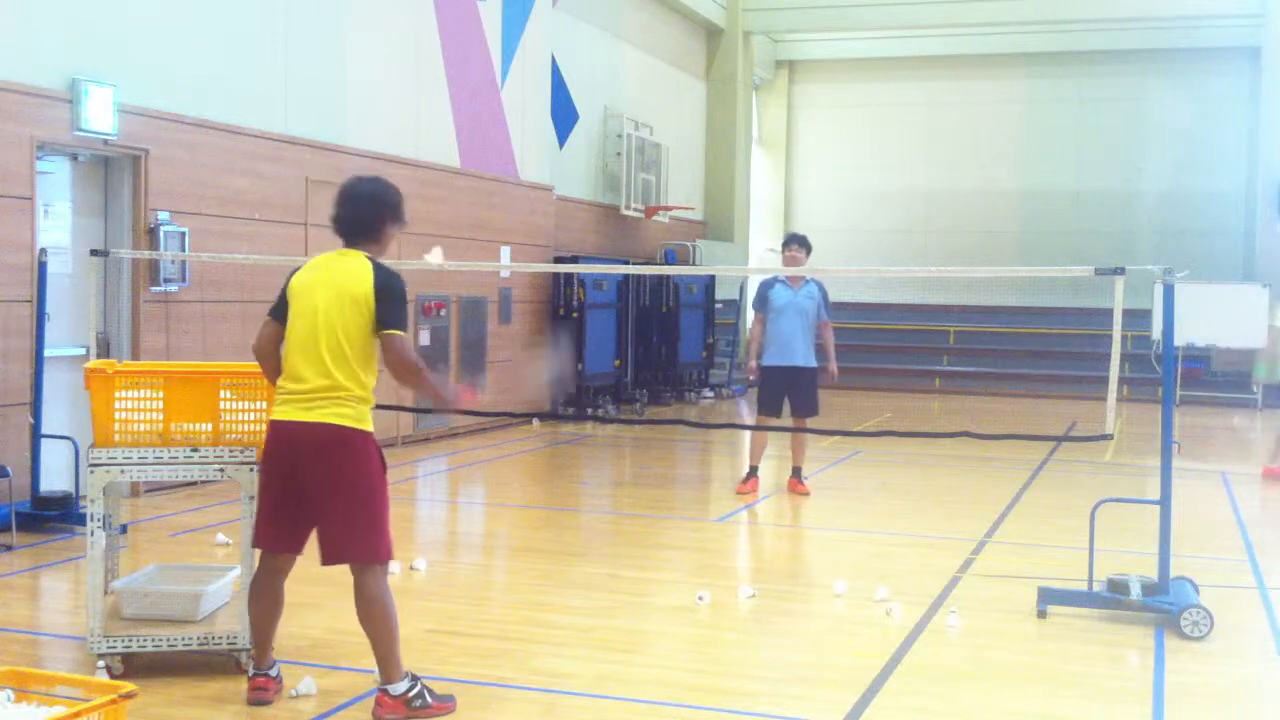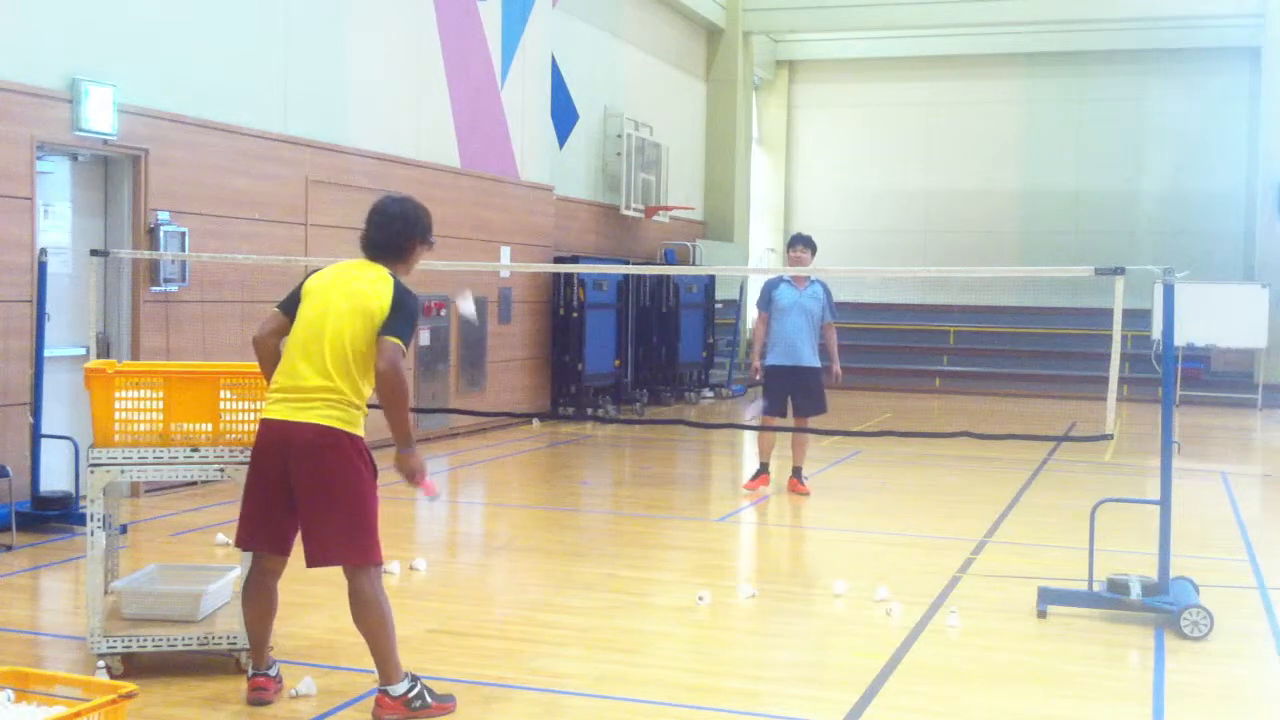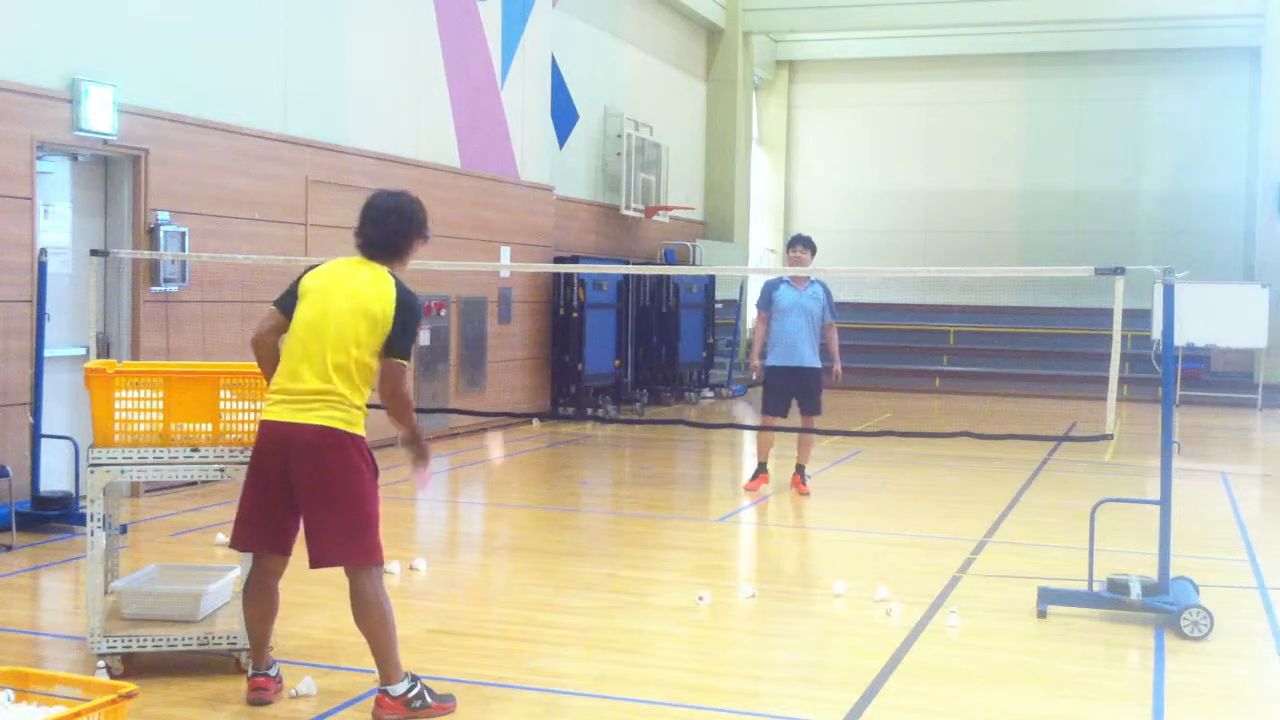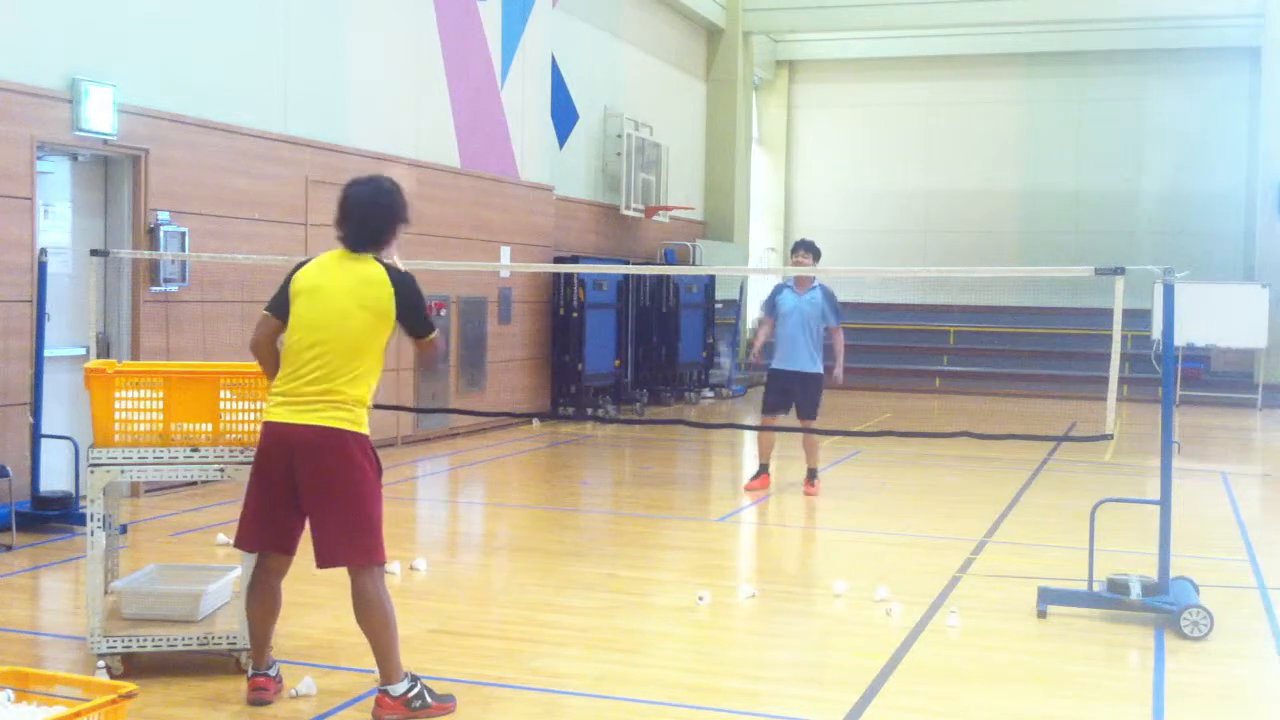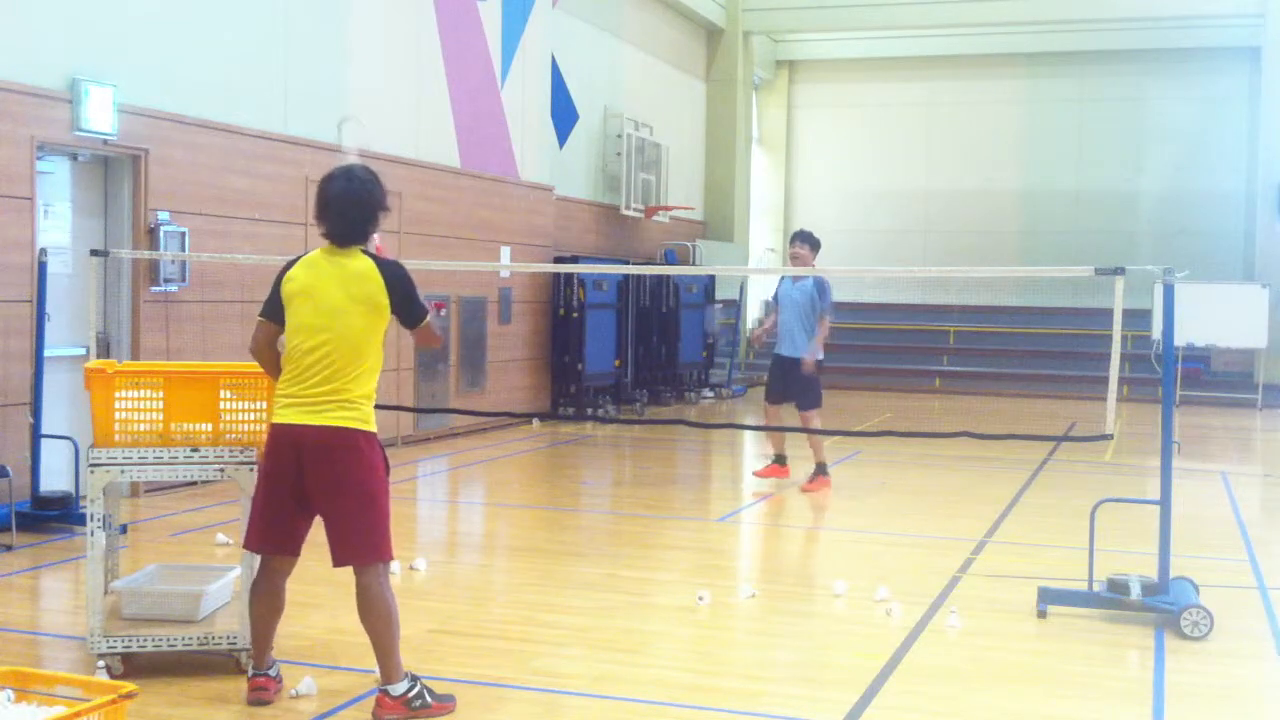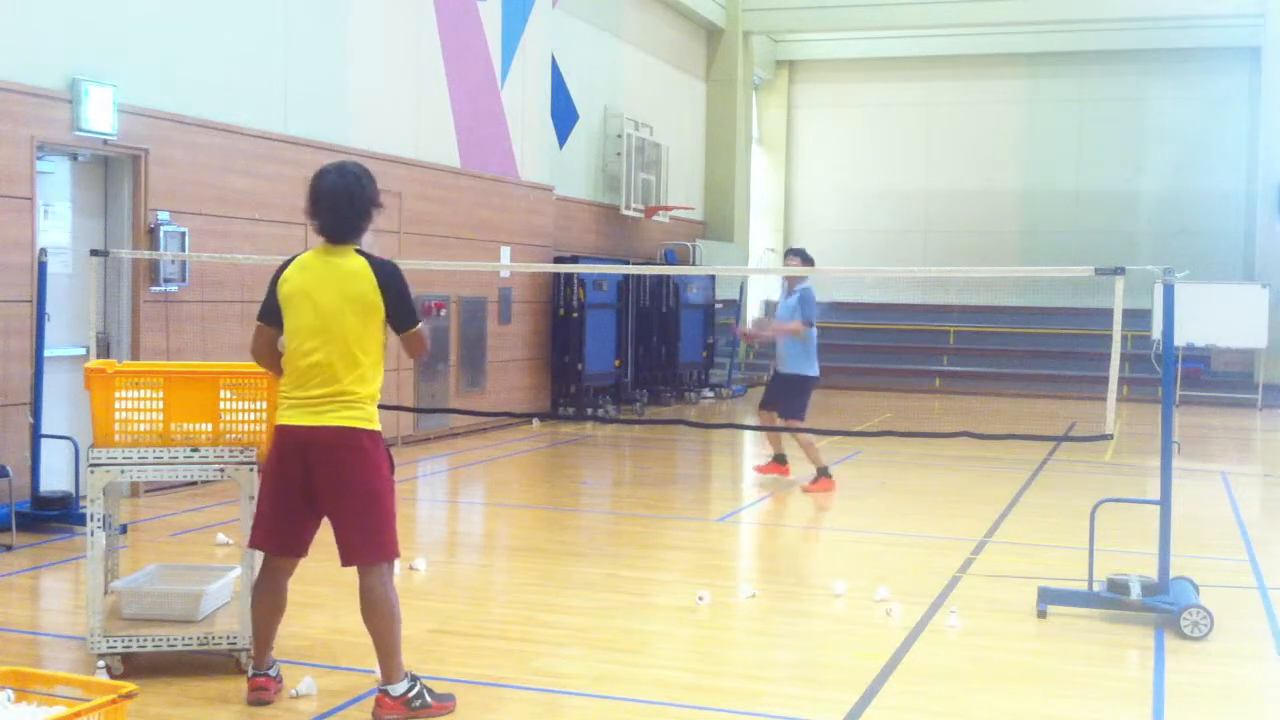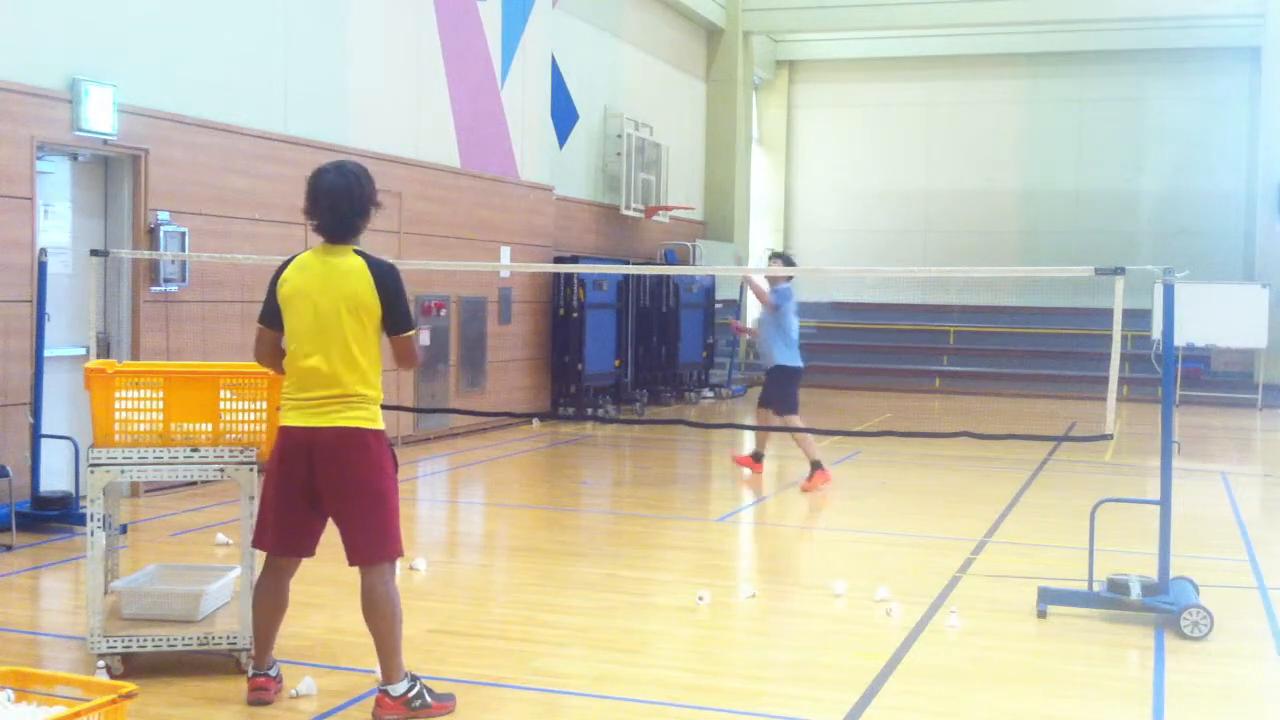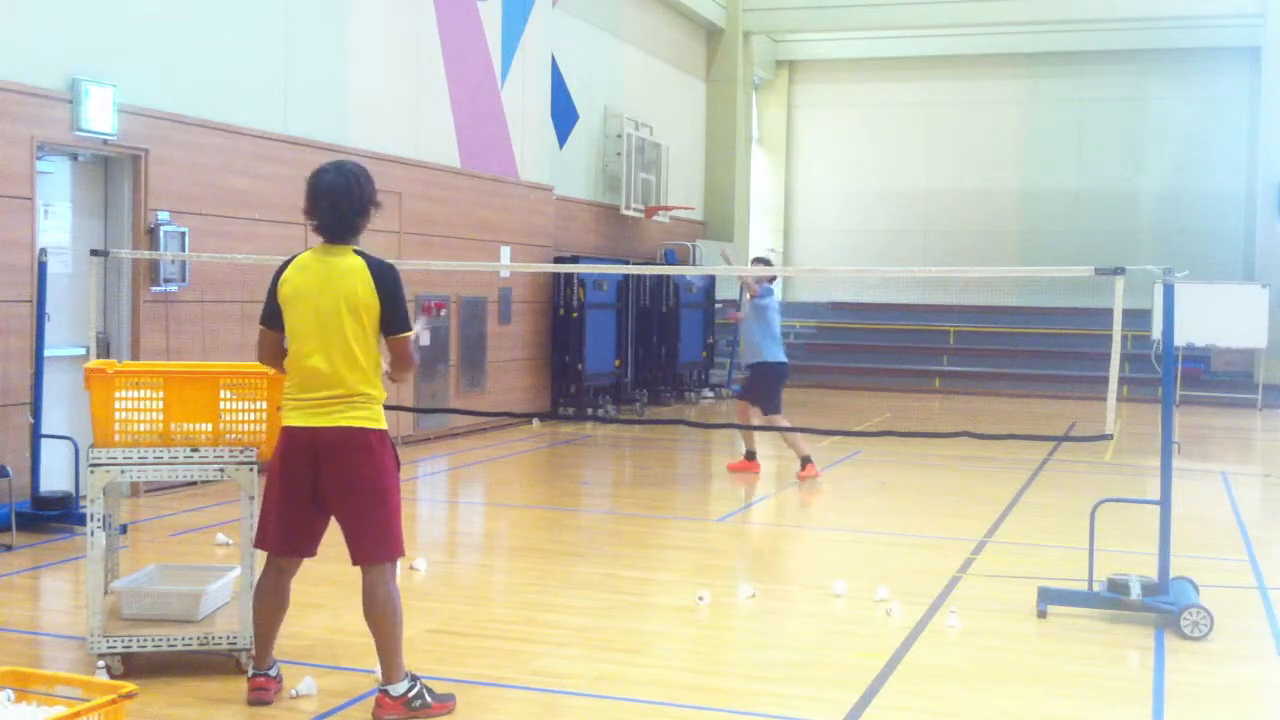
dt=0.2s
person 1, frame 1
left shoulder: (304, 273)
right shoulder: (383, 279)
left elbow: (264, 349)
right elbow: (397, 360)
right wrist: (435, 392)
left hip: (285, 427)
right hip: (343, 432)
left knee: (274, 558)
right knee: (368, 566)
left ankle: (261, 672)
person 1, frame 2
left shoulder: (321, 277)
right shoulder: (399, 297)
left elbow: (264, 340)
right elbow: (387, 369)
right wrist: (406, 446)
left hip: (276, 426)
right hip: (332, 434)
left knee: (266, 559)
right knee: (362, 568)
left ankle: (260, 673)
person 1, frame 3
left shoulder: (316, 274)
right shoulder: (401, 299)
left elbow: (262, 338)
right elbow: (393, 388)
right wrist: (415, 441)
left hip: (276, 428)
right hip: (333, 435)
left knee: (266, 560)
right knee: (363, 569)
left ankle: (261, 672)
person 1, frame 4
left shoulder: (305, 272)
right shoulder: (397, 284)
left elbow: (261, 343)
right elbow: (431, 348)
right wrist: (422, 328)
left hip: (280, 429)
right hip: (339, 435)
left knee: (270, 560)
right knee: (365, 568)
left ankle: (261, 672)
person 1, frame 5
left shoulder: (294, 271)
right shoulder: (386, 274)
left elbow: (260, 347)
right elbow: (430, 338)
left hip: (287, 430)
right hip: (346, 434)
left knee: (275, 560)
right knee: (371, 566)
left ankle: (261, 673)
person 1, frame 6
left shoulder: (289, 272)
right shoulder: (381, 274)
left elbow: (261, 350)
right elbow: (418, 348)
left hip: (291, 431)
right hip: (351, 433)
left knee: (277, 561)
right knee: (374, 565)
left ankle: (261, 672)
person 1, frame 7
left shoulder: (288, 272)
right shoulder: (378, 274)
left elbow: (265, 352)
right elbow: (410, 358)
left hip: (295, 431)
right hip: (355, 433)
left knee: (279, 560)
right knee: (377, 565)
left ankle: (261, 672)
person 1, frame 8
left shoulder: (288, 272)
right shoulder: (378, 274)
left elbow: (268, 353)
right elbow: (405, 362)
right wrist: (388, 373)
left hip: (298, 431)
right hip: (358, 433)
left knee: (281, 561)
right knee: (378, 565)
left ankle: (261, 672)
person 2, frame 1
left shoulder: (817, 289)
right shoulder: (768, 286)
left elbow: (825, 327)
right elbow: (758, 323)
left wrist: (831, 359)
right wrist: (752, 357)
left hip: (804, 365)
right hip: (772, 364)
left knee: (800, 421)
right knee: (763, 419)
left ankle: (796, 476)
right ankle: (752, 475)
person 2, frame 2
left shoulder: (821, 290)
right shoulder: (773, 286)
left elbow: (828, 328)
right elbow: (762, 323)
left wrist: (835, 361)
right wrist: (756, 356)
left hip: (808, 365)
right hip: (776, 364)
left knee: (802, 421)
right knee: (769, 418)
left ankle: (796, 476)
right ankle: (763, 471)
person 2, frame 3
left shoulder: (821, 290)
right shoulder: (773, 287)
left elbow: (829, 328)
right elbow: (761, 323)
left wrist: (836, 361)
right wrist: (755, 355)
left hip: (809, 365)
right hip: (777, 364)
left knee: (808, 420)
right knee: (769, 418)
left ankle: (800, 474)
right ankle: (761, 471)
person 2, frame 4
left shoulder: (824, 295)
right shoulder: (779, 291)
left elbow: (836, 331)
right elbow: (768, 324)
left wrist: (839, 365)
right wrist: (757, 346)
left hip: (810, 370)
right hip: (780, 367)
left knee: (807, 423)
right knee: (768, 419)
left ankle: (812, 476)
right ankle: (763, 473)
person 2, frame 5
left shoulder: (818, 284)
right shoulder: (784, 282)
left elbow: (824, 322)
left wrist: (812, 352)
right wrist: (763, 329)
left hip: (806, 359)
right hip: (781, 355)
left knee: (808, 414)
right knee: (772, 407)
left ankle: (821, 471)
right ankle: (780, 463)
person 2, frame 6
left shoulder: (805, 295)
right shoulder: (786, 295)
left elbow: (801, 328)
left wrist: (772, 327)
right wrist: (755, 334)
left hip: (801, 372)
right hip: (782, 370)
left knee: (793, 423)
right knee: (765, 412)
left ankle: (824, 475)
right ankle: (780, 460)
person 2, frame 7
left shoulder: (783, 292)
right shoulder: (774, 293)
left elbow: (765, 299)
left wrist: (746, 275)
right wrist: (746, 330)
left hip: (786, 366)
right hip: (776, 365)
left knee: (789, 419)
right knee: (763, 411)
left ankle: (818, 469)
right ankle: (756, 458)
person 2, frame 8
left shoulder: (765, 291)
right shoulder: (756, 301)
left elbow: (752, 288)
left wrist: (733, 266)
right wrist: (741, 319)
left hip: (770, 364)
right hip: (759, 364)
left knee: (772, 417)
right knee: (742, 406)
left ankle: (807, 462)
right ankle: (750, 459)
